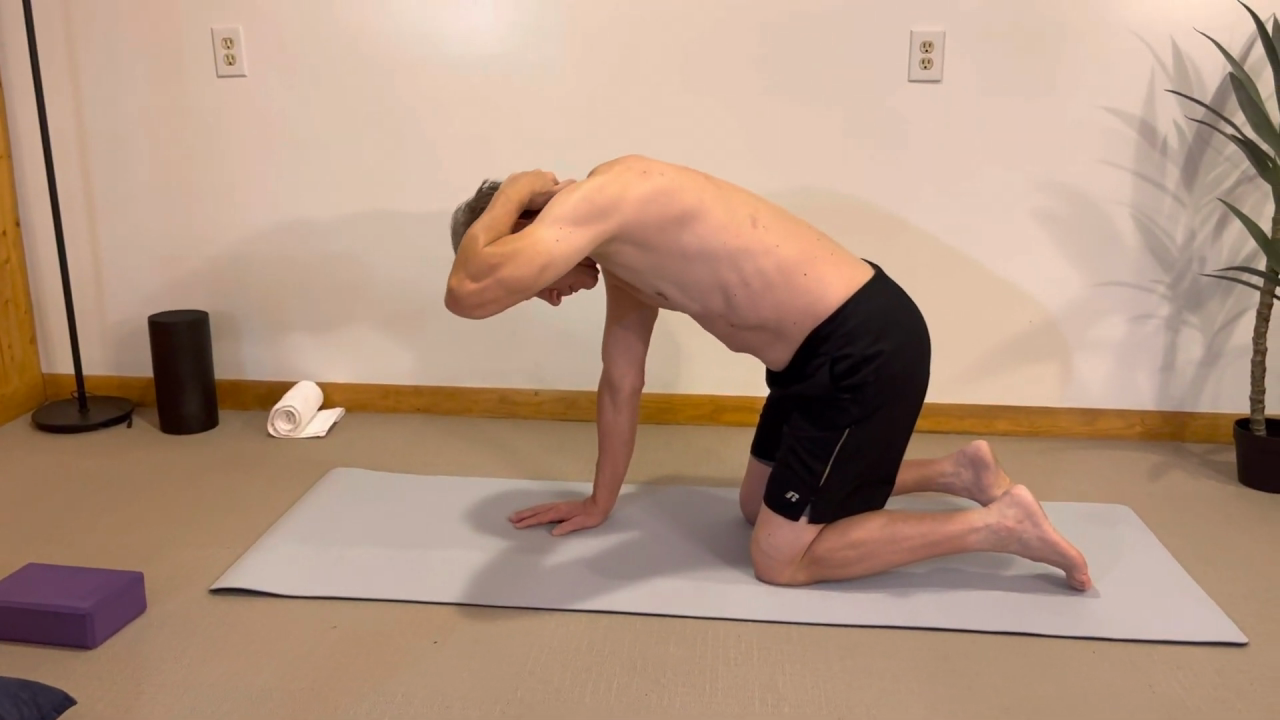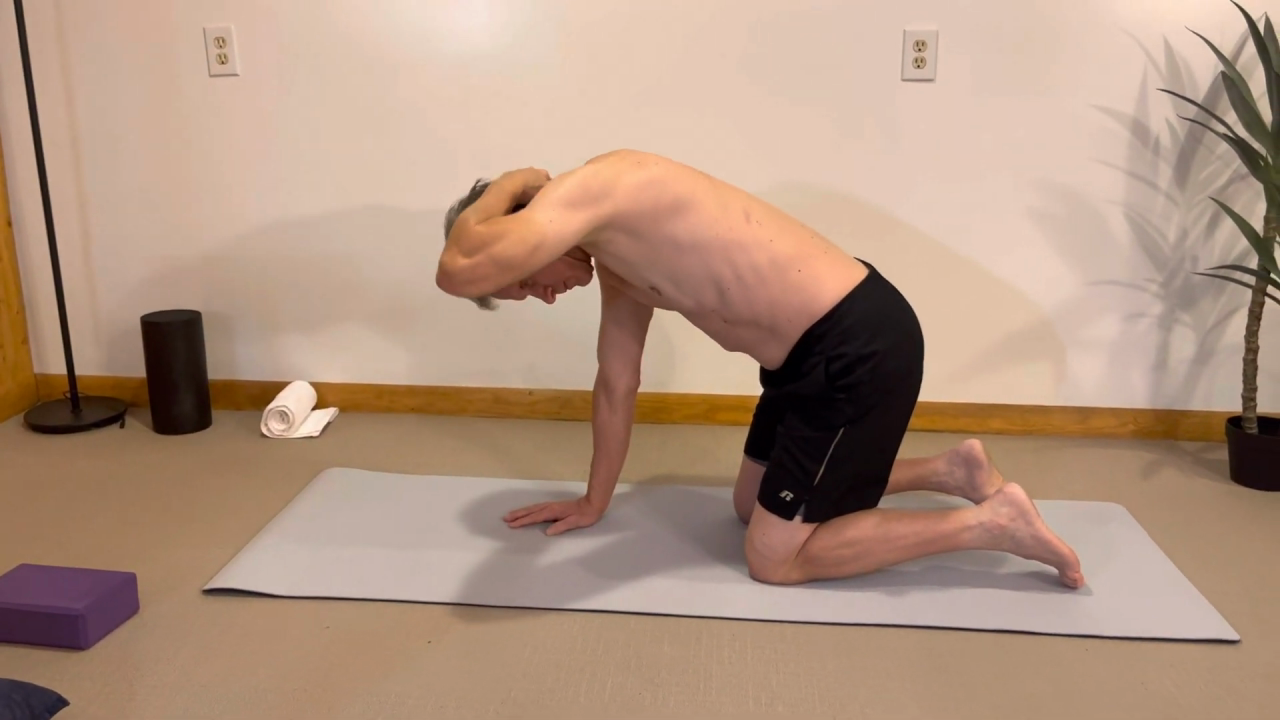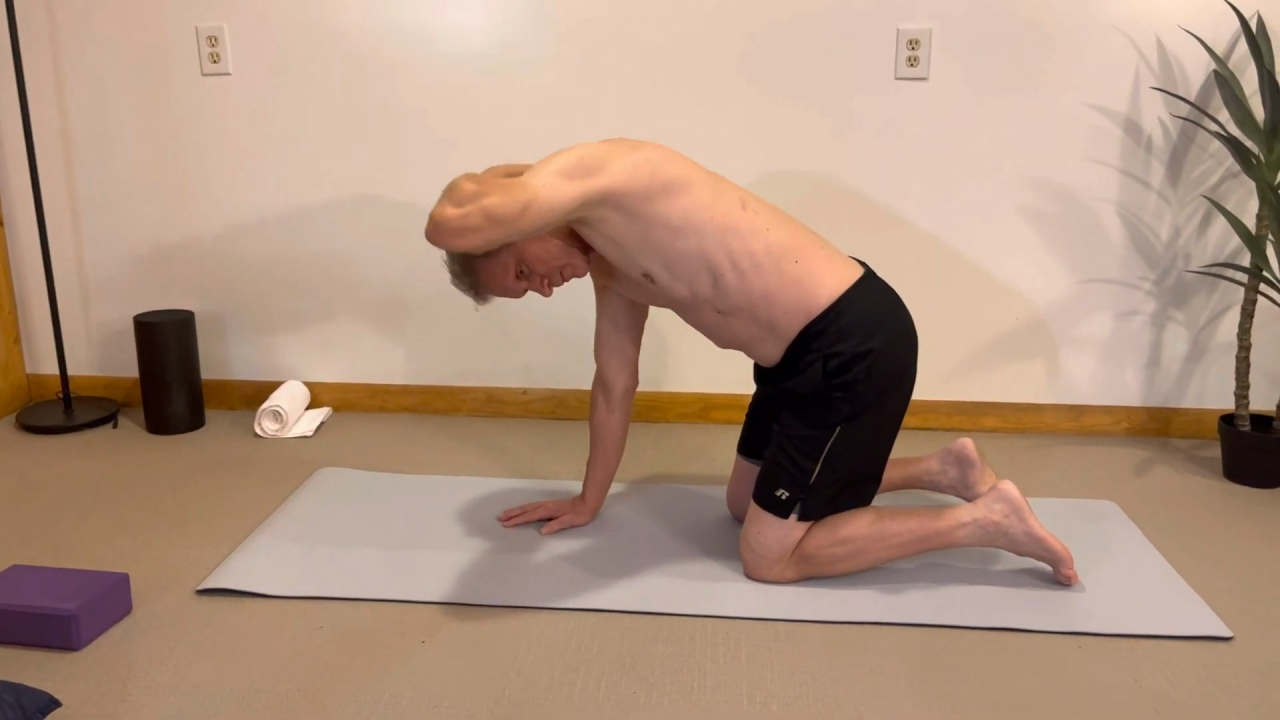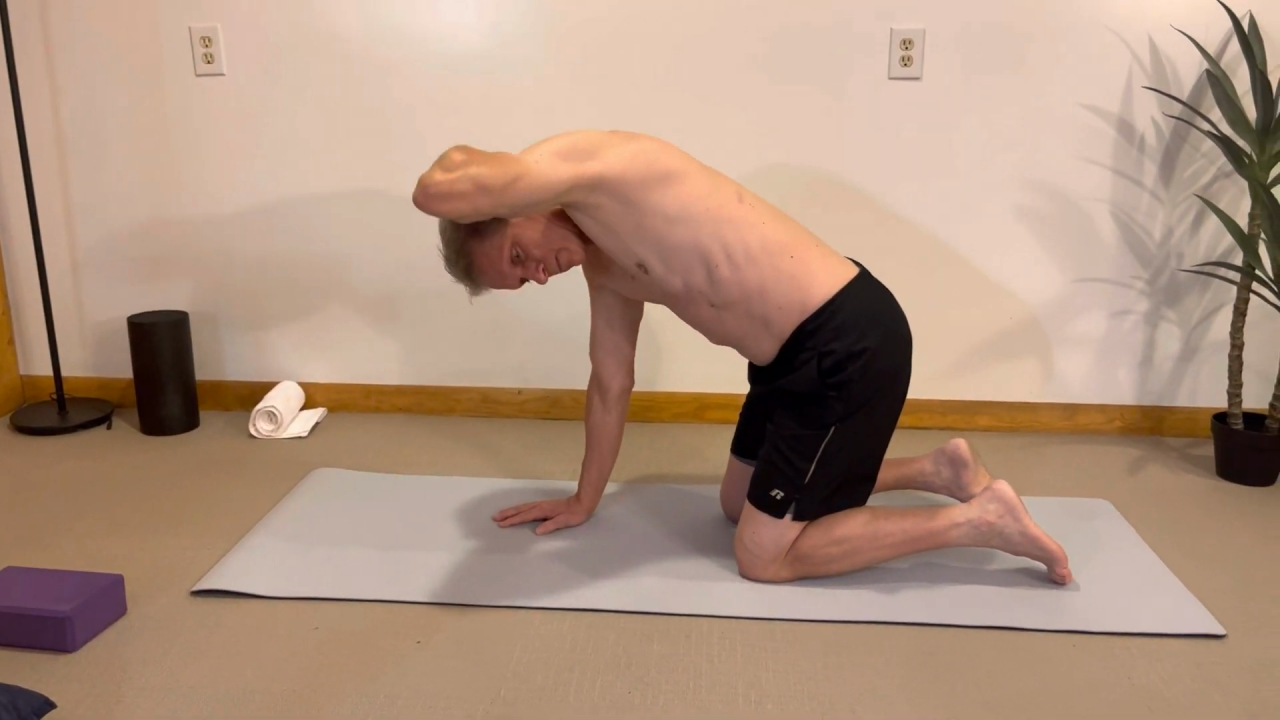
dt=0.3s
person 1, frame 1
left shoulder: (600, 197)
right shoulder: (618, 243)
left elbow: (470, 293)
right elbow: (621, 383)
left wrist: (513, 192)
right wrist: (599, 503)
left hip: (866, 349)
right hip: (829, 344)
left knee: (781, 558)
right knee: (759, 505)
left ankle: (999, 523)
right ankle: (956, 471)
person 1, frame 2
left shoulder: (596, 185)
right shoulder: (616, 258)
left elbow: (459, 271)
right elbow: (617, 383)
left wrist: (507, 186)
right wrist: (592, 503)
left hip: (860, 346)
right hip: (819, 345)
left knee: (774, 557)
right knee: (753, 504)
left ankle: (992, 521)
right ankle: (949, 470)
person 1, frame 3
left shoulder: (593, 169)
right shoulder: (610, 259)
left elbow: (450, 226)
right elbow: (615, 384)
left wrist: (499, 176)
right wrist: (587, 501)
left hip: (855, 345)
right hip: (808, 347)
left knee: (770, 556)
right knee: (747, 504)
left ankle: (985, 519)
right ankle: (942, 468)
person 1, frame 4
left shoulder: (592, 161)
right shoulder: (602, 260)
left elbow: (436, 193)
right elbow: (610, 383)
left wrist: (481, 161)
right wrist: (584, 500)
left hip: (850, 343)
right hip: (797, 349)
left knee: (764, 554)
right knee: (741, 503)
left ankle: (981, 519)
right ankle: (936, 469)
